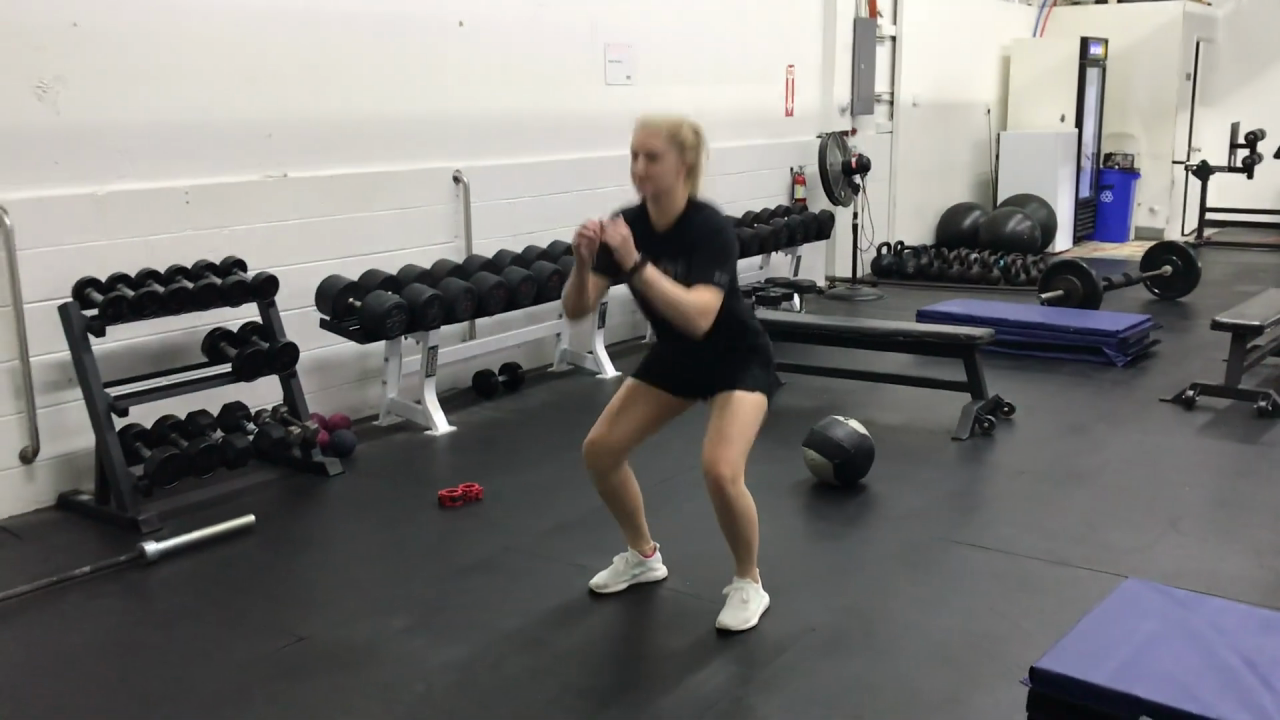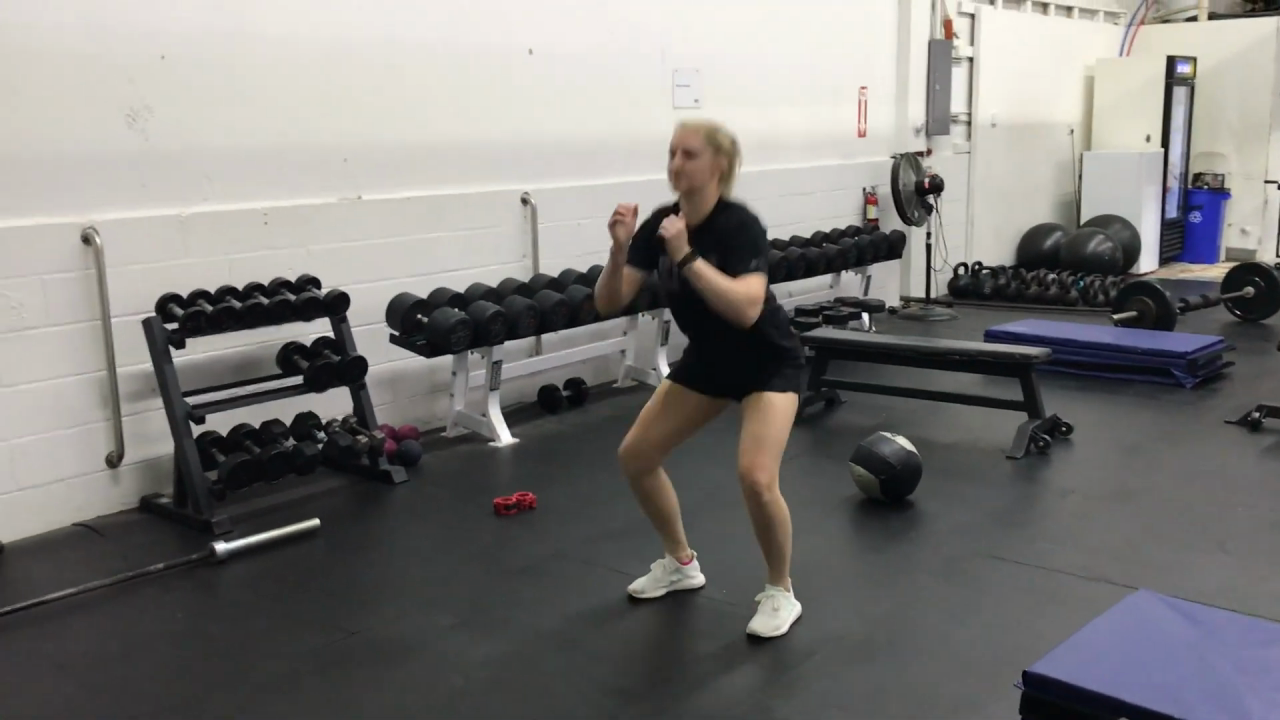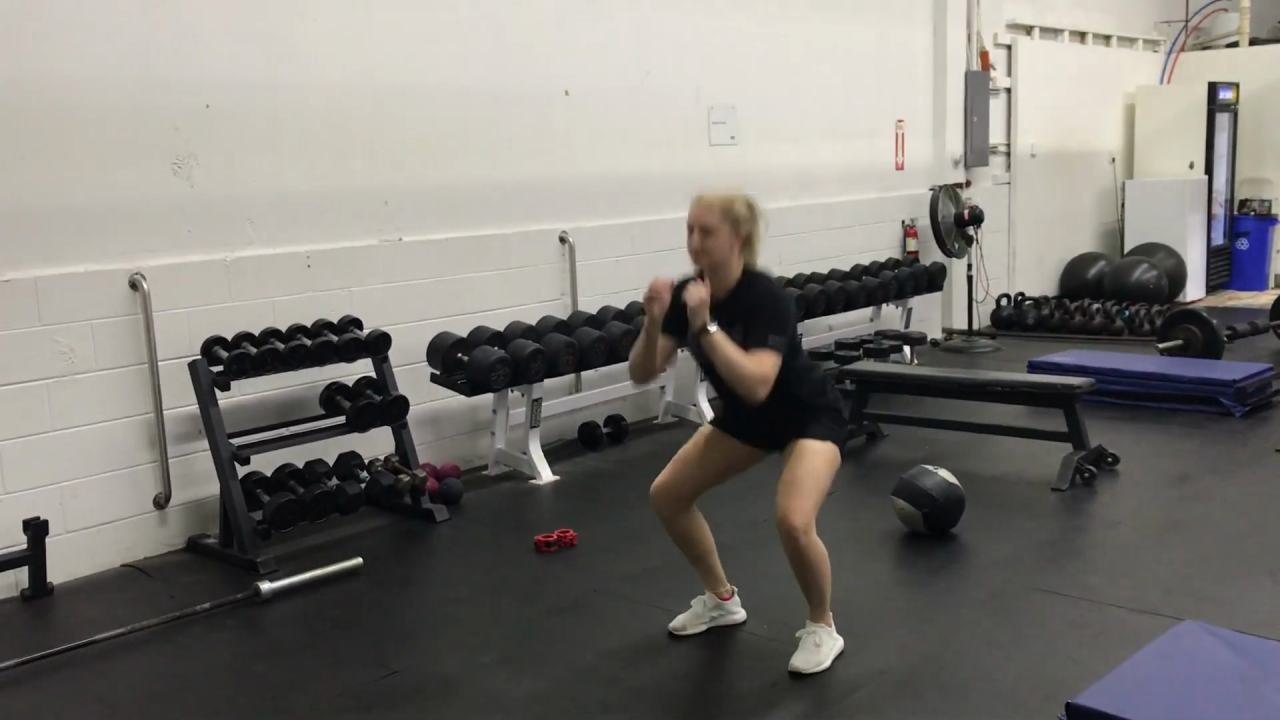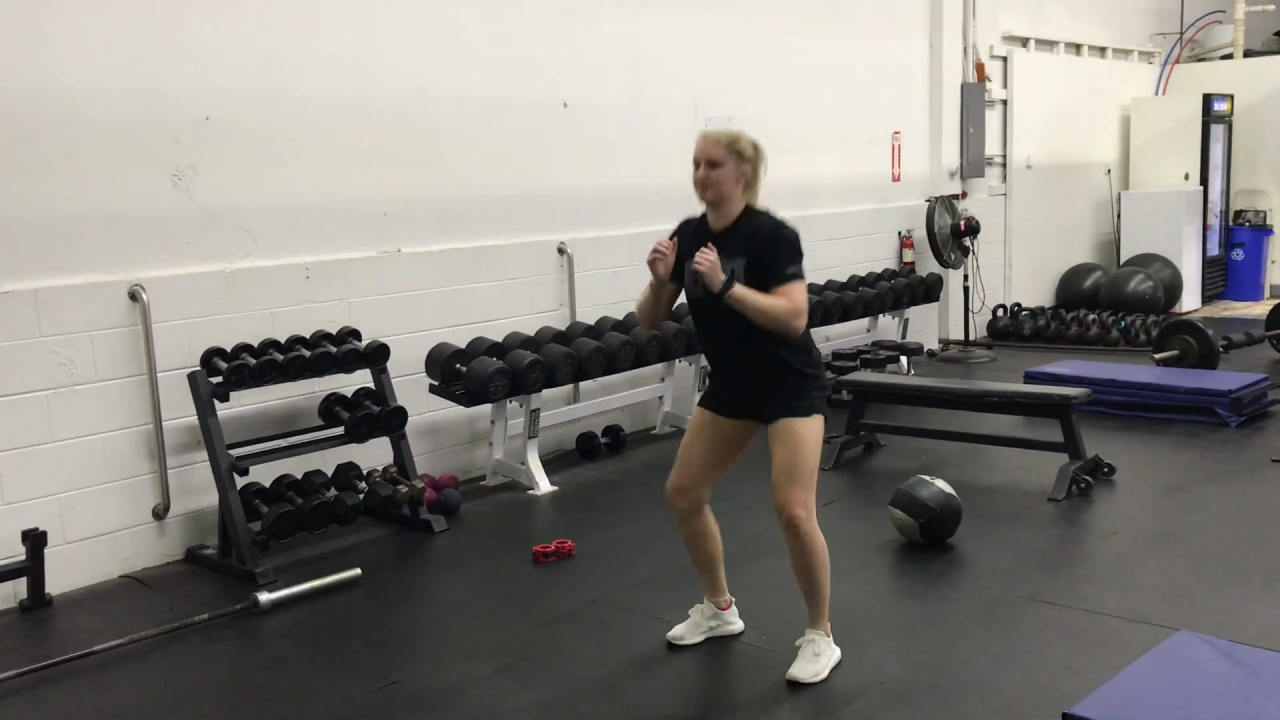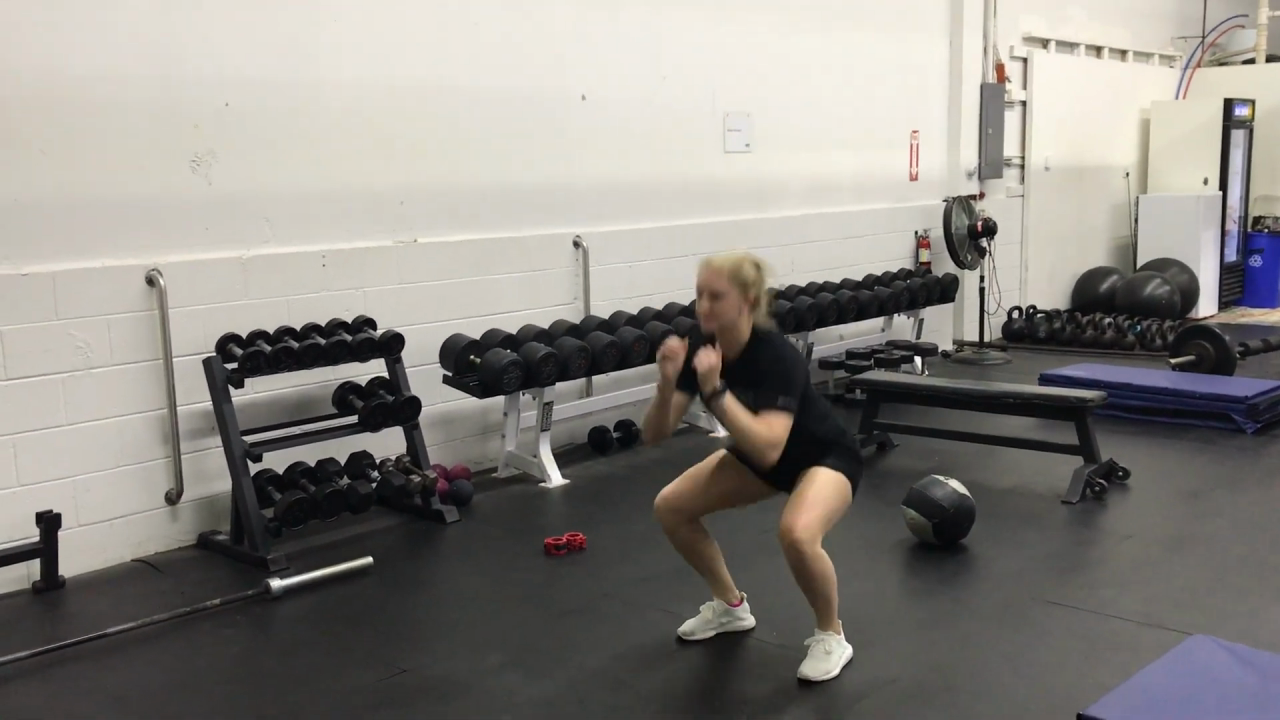
dt=1s
person 1, frame 1
left shoulder: (710, 230)
right shoulder: (626, 224)
left elbow: (698, 318)
right elbow: (577, 310)
left wrist: (636, 264)
right wrist: (582, 264)
left hip: (738, 361)
right hip: (673, 357)
left knee: (720, 470)
right knee: (598, 451)
left ankle: (748, 583)
right ankle: (643, 556)
person 1, frame 2
left shoulder: (741, 225)
right shoulder: (658, 224)
left elbow: (746, 309)
right elbow: (609, 304)
left wrist: (687, 255)
right wrist: (619, 250)
left hip: (769, 364)
right hip: (705, 360)
left knee: (755, 477)
right knee: (634, 457)
left ankle: (781, 592)
right ankle: (681, 563)
person 1, frame 3
left shoulder: (767, 298)
right shoulder: (686, 293)
left elbow: (756, 387)
right elbow: (642, 374)
left wrist: (705, 326)
right wrist: (653, 323)
left hip: (810, 416)
right hip: (743, 416)
left knee: (792, 520)
right knee: (665, 496)
left ankle: (822, 628)
right ankle: (721, 598)
person 1, frame 4
left shoulder: (771, 234)
right shoulder: (687, 236)
left elbow: (794, 317)
right elbow: (649, 321)
left wrist: (724, 284)
right wrist: (660, 279)
left hip: (792, 387)
right hip: (730, 386)
left knee: (793, 510)
right knee: (682, 495)
left ankle: (820, 636)
right ankle: (719, 608)
person 1, frame 5
left shoulder: (778, 357)
right shoulder: (701, 348)
left elbow: (768, 449)
right elbow: (655, 434)
left wrist: (715, 390)
right wrist: (667, 380)
left hip: (825, 456)
right hip: (757, 454)
left knee: (796, 533)
right knee: (669, 508)
left ankle: (831, 635)
right ankle: (731, 605)
